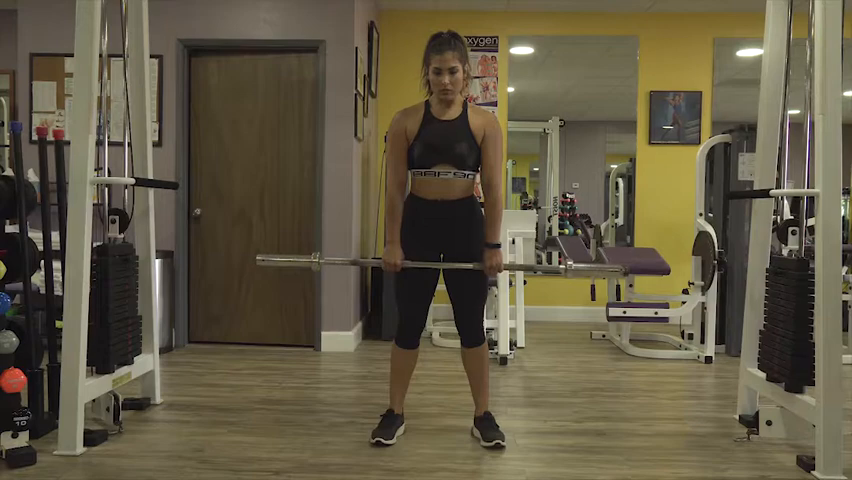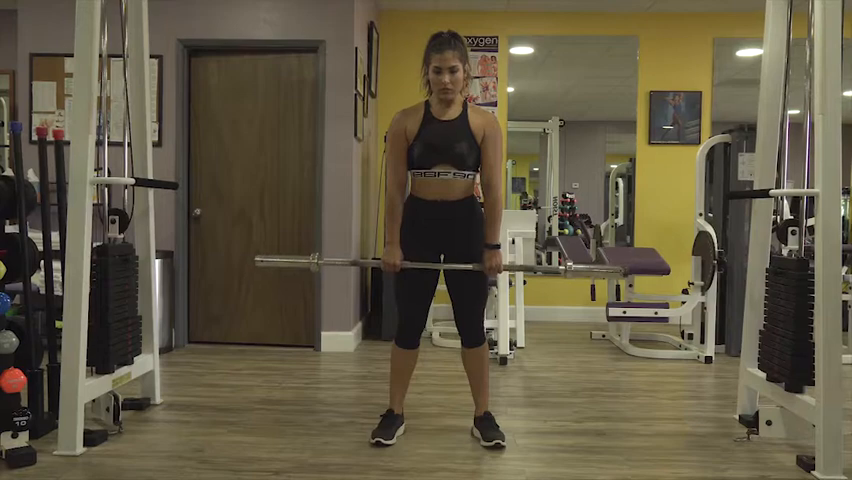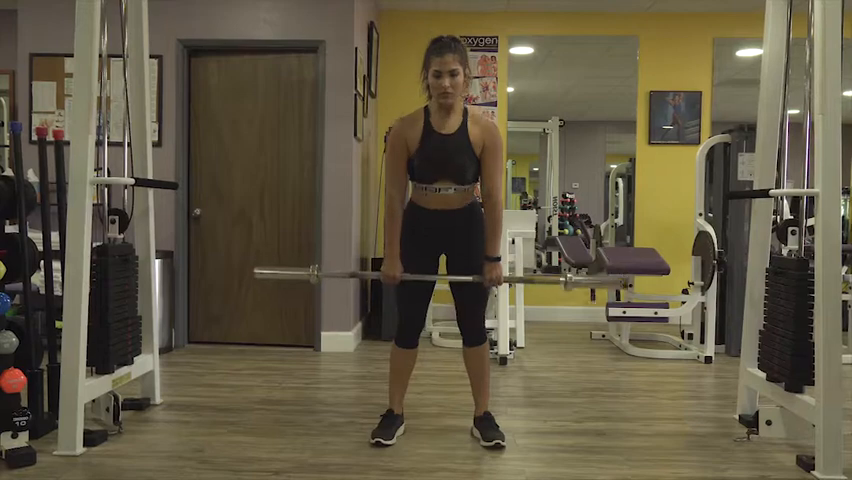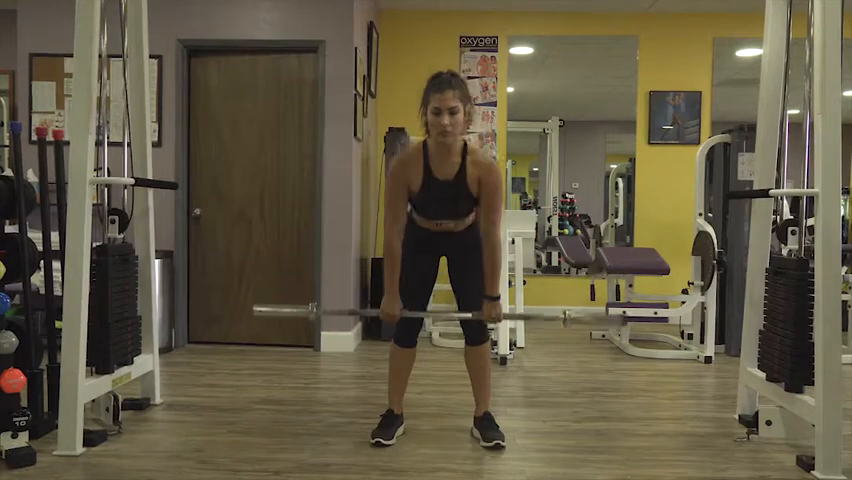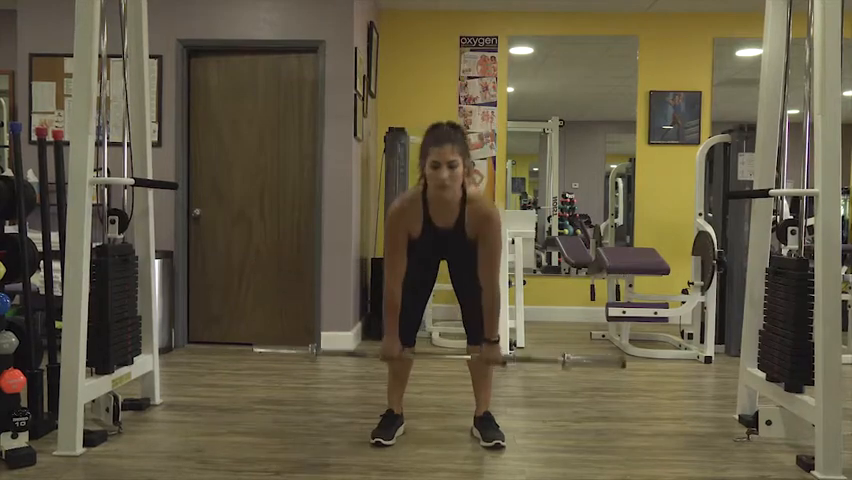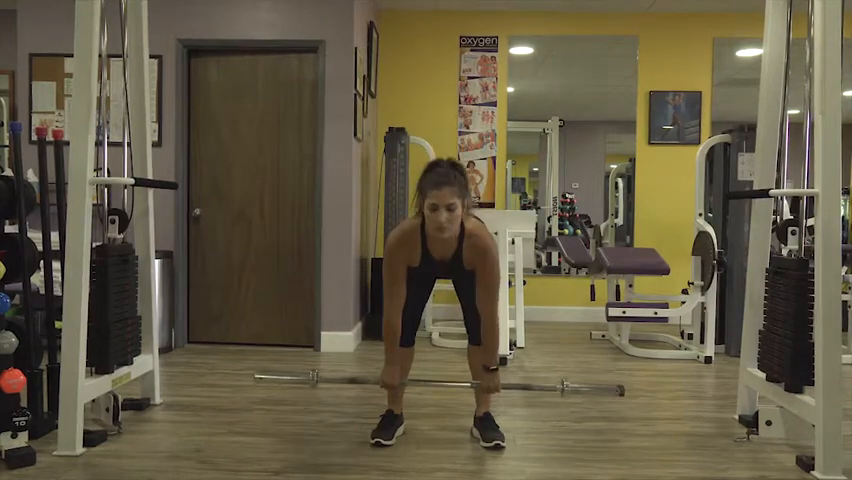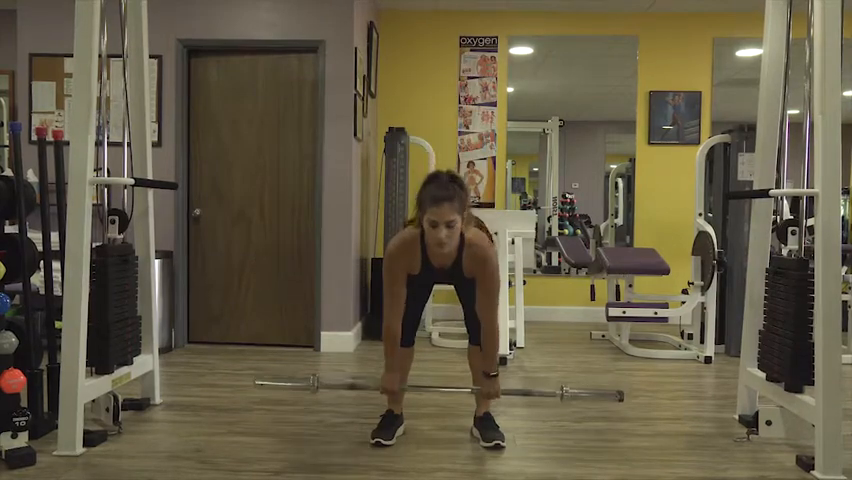
dt=0.2s
person 1, frame 1
left shoulder: (484, 122)
right shoulder: (406, 121)
left elbow: (493, 187)
right elbow: (395, 187)
left wrist: (493, 244)
right wrist: (392, 241)
left hip: (465, 223)
right hip: (418, 224)
left knee: (471, 325)
right knee: (409, 324)
left ankle: (482, 415)
right ankle: (394, 412)
person 1, frame 2
left shoulder: (484, 122)
right shoulder: (405, 120)
left elbow: (493, 188)
right elbow: (394, 187)
left wrist: (493, 245)
right wrist: (392, 242)
left hip: (466, 223)
right hip: (418, 224)
left knee: (472, 326)
right knee: (409, 325)
left ankle: (482, 415)
right ankle: (394, 413)
person 1, frame 3
left shoulder: (485, 131)
right shoulder: (405, 128)
left elbow: (493, 198)
right elbow: (394, 196)
left wrist: (493, 257)
right wrist: (391, 254)
left hip: (467, 227)
right hip: (418, 228)
left knee: (473, 326)
right knee: (408, 324)
left ankle: (483, 416)
right ankle: (394, 413)
person 1, frame 4
left shoulder: (484, 168)
right shoulder: (404, 165)
left elbow: (491, 235)
right elbow: (393, 233)
left wrist: (492, 296)
right wrist: (391, 294)
left hip: (467, 241)
right hip: (419, 241)
left knee: (476, 327)
right knee: (406, 326)
left ankle: (483, 415)
right ankle: (394, 413)
person 1, frame 5
left shoulder: (484, 211)
right shoulder: (402, 209)
left elbow: (489, 282)
right elbow: (393, 281)
left wrist: (492, 339)
right wrist: (390, 336)
left hip: (467, 255)
right hip: (420, 257)
left knee: (476, 332)
right knee: (406, 330)
left ankle: (482, 415)
right ankle: (394, 413)
person 1, frame 6
left shoulder: (481, 242)
right shoulder: (401, 240)
left elbow: (488, 315)
right elbow: (393, 312)
left wrist: (490, 367)
right wrist: (391, 364)
left knee: (478, 329)
right knee: (404, 329)
left ankle: (483, 417)
right ankle: (394, 414)
person 1, frame 7
left shoulder: (481, 251)
right shoulder: (400, 248)
left elbow: (489, 322)
right elbow: (392, 319)
left wrist: (490, 373)
right wrist: (391, 369)
left knee: (478, 328)
right knee: (405, 328)
left ankle: (483, 416)
right ankle: (393, 414)
